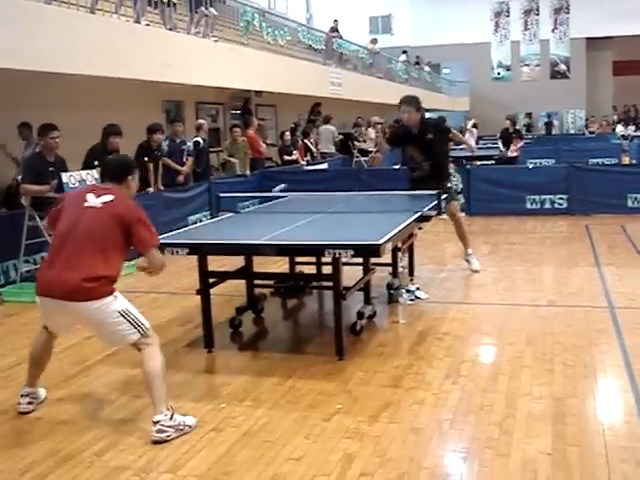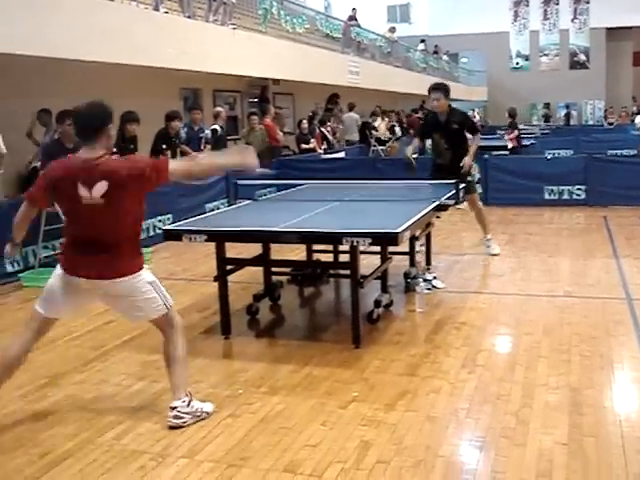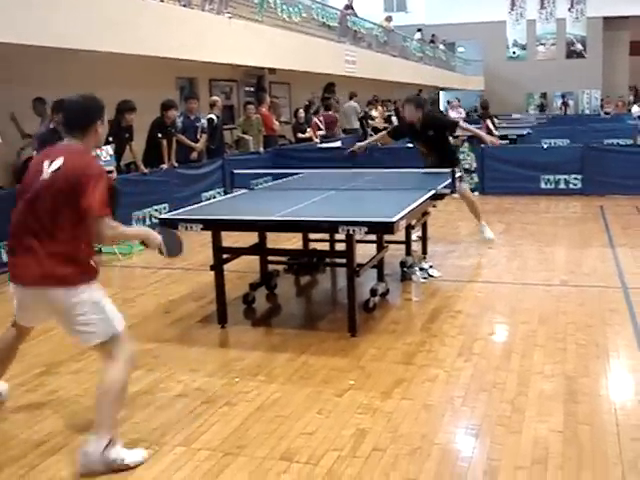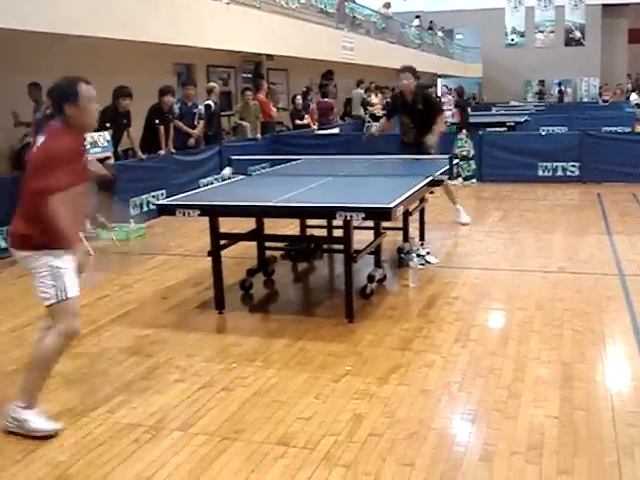
dt=0.5s
person 1, frame 1
left shoulder: (74, 196)
right shoulder: (130, 209)
left elbow: (50, 228)
right elbow: (156, 262)
right wrist: (147, 267)
left hip: (47, 288)
right hip: (91, 293)
left knee: (48, 330)
right knee: (150, 343)
left ankle: (29, 394)
right ankle: (164, 419)
person 1, frame 2
left shoulder: (56, 173)
right shoulder: (128, 169)
right elbow: (186, 168)
right wrist: (238, 158)
left hip: (73, 270)
right hip: (122, 272)
left knee: (33, 328)
right knee: (171, 325)
right ankle: (182, 404)
person 1, frame 3
left shoulder: (41, 161)
right shoulder: (89, 169)
right elbow: (102, 231)
right wrist: (141, 233)
right hip: (66, 281)
right knee: (121, 353)
right ankle: (100, 447)
person 1, frame 4
left shoulder: (68, 139)
right shoulder: (65, 145)
right elbow: (57, 198)
left wrist: (89, 170)
right wrist: (76, 243)
left hip: (34, 239)
right hip: (42, 246)
left knee: (75, 266)
right knee: (66, 325)
left ankle: (58, 312)
right ankle: (22, 409)
person 2, frame 1
left shoulder: (434, 125)
right shoulder: (400, 132)
left elbow: (450, 133)
left wrist: (467, 143)
left hip: (441, 178)
right hip: (417, 181)
left knee: (455, 214)
left ankle: (468, 253)
person 2, frame 2
left shoulder: (460, 116)
right shoulder: (429, 118)
left elbow: (476, 135)
right elbow: (419, 138)
left wrist: (470, 157)
right wrist: (411, 150)
left hip: (460, 167)
right hip: (439, 167)
left knee: (474, 201)
left ankle: (488, 238)
person 2, frame 3
left shoulder: (435, 120)
right shoulder: (405, 126)
left elbow: (460, 125)
right elbow: (386, 136)
left wrist: (483, 135)
right wrist: (365, 143)
left hip: (449, 164)
right hip: (430, 166)
left knee: (463, 192)
left ankle: (482, 224)
person 2, frame 4
left shoulder: (425, 97)
right shoulder: (396, 100)
left elbow: (441, 116)
right elbow: (387, 118)
left wrist: (435, 135)
right wrist: (377, 128)
left hip: (426, 144)
right hip: (408, 144)
left ankle: (458, 208)
